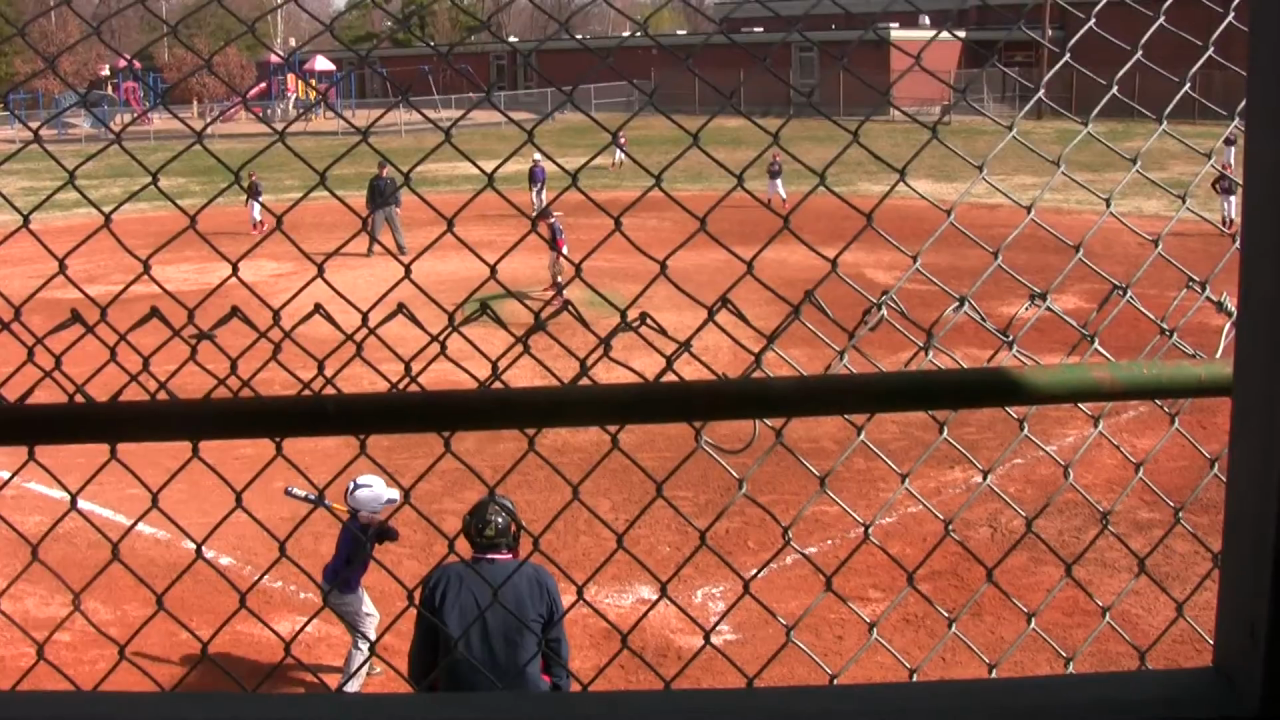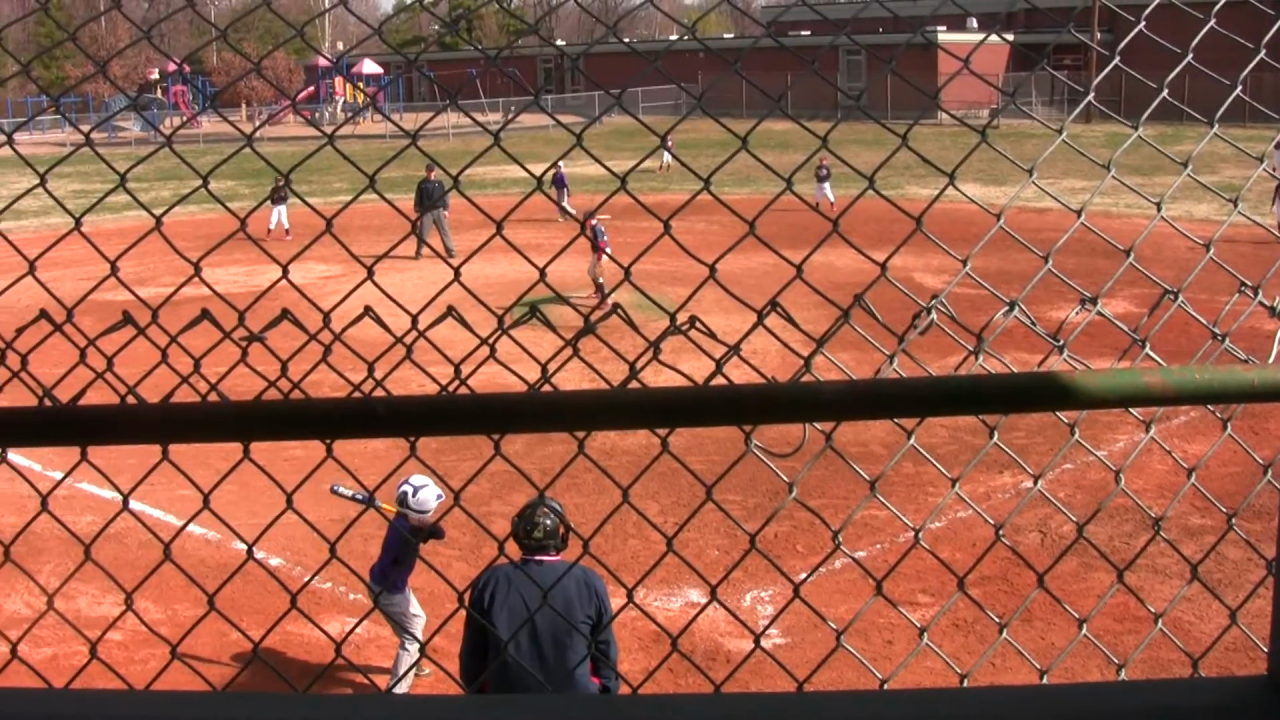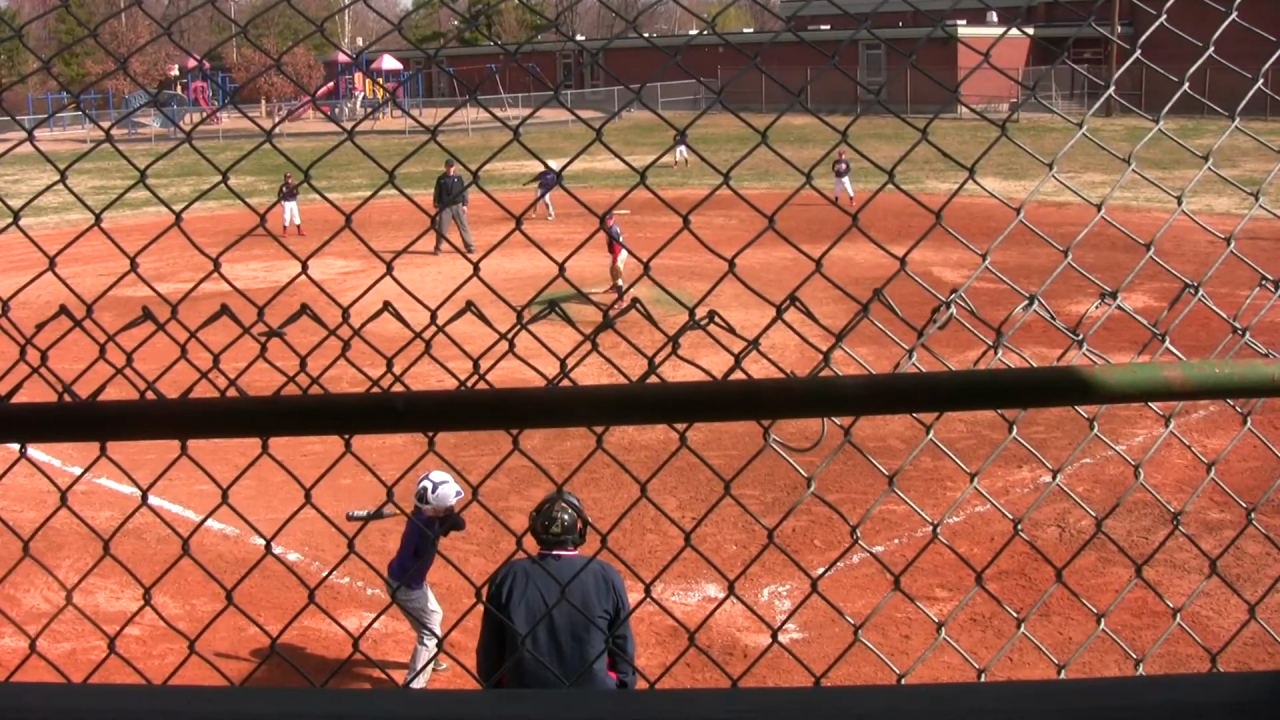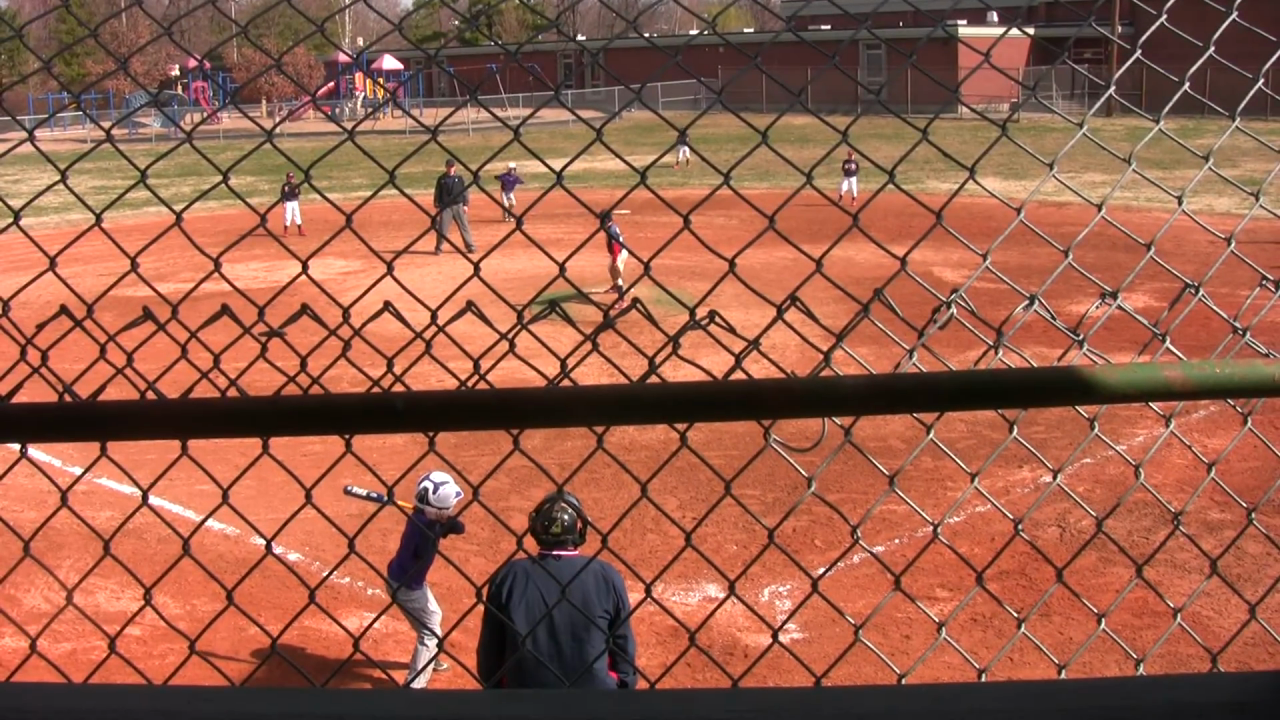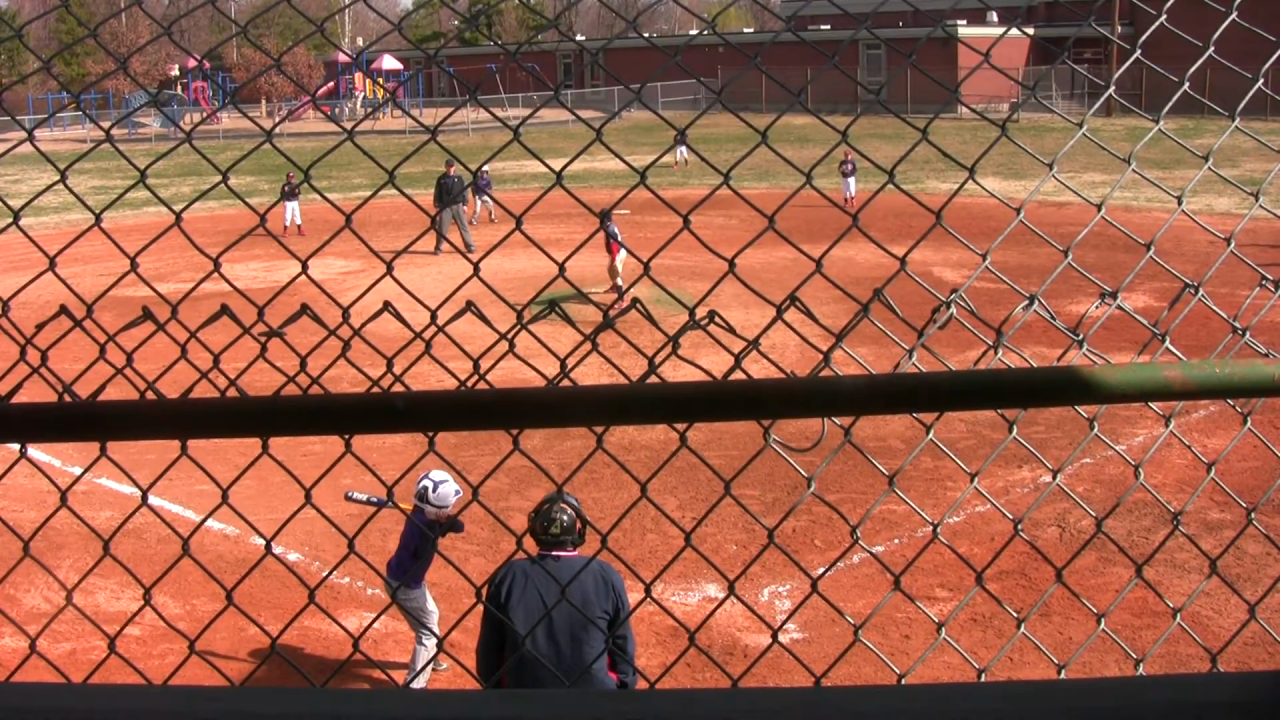
dt=0.7s
person 1, frame 1
left shoulder: (365, 522)
right shoulder: (355, 529)
left elbow: (393, 535)
left wrist: (380, 524)
right wrist: (369, 527)
left hip: (349, 583)
right hip: (340, 588)
left knee: (371, 619)
right knee: (365, 634)
left ankle: (360, 662)
right ankle: (348, 689)
person 1, frame 2
left shoulder: (409, 521)
right shoulder: (403, 528)
left elbow: (440, 534)
left wrist: (428, 525)
right wrist: (418, 527)
left hip: (395, 583)
right hip: (388, 588)
left knee: (418, 620)
right knee: (412, 636)
left ankle: (411, 663)
right ankle: (396, 690)
person 1, frame 3
left shoulder: (431, 516)
right shoulder: (422, 522)
left elbow: (460, 524)
left wrist: (446, 513)
right wrist: (435, 516)
left hip: (413, 579)
right hip: (406, 584)
left knee: (435, 615)
right knee: (430, 631)
left ankle: (428, 658)
right ankle: (414, 685)
person 1, frame 4
left shoulder: (428, 517)
right shoulder: (422, 523)
left elbow: (459, 528)
left wrist: (446, 520)
right wrist: (438, 522)
left hip: (411, 579)
right hip: (406, 584)
left knee: (434, 616)
right knee: (431, 632)
left ankle: (429, 658)
right ankle: (415, 684)
person 1, frame 5
left shoulder: (427, 516)
right shoulder: (422, 523)
left elbow: (459, 527)
left wrist: (445, 519)
right wrist: (439, 522)
left hip: (410, 579)
right hip: (405, 583)
left knee: (431, 616)
right knee: (429, 631)
left ankle: (428, 658)
right ankle: (415, 684)
person 2, frame 1
left shoulder: (441, 580)
right shoulder: (540, 580)
left elbow: (422, 655)
right elbow: (556, 652)
left wrist: (425, 690)
right wrist: (560, 689)
person 2, frame 2
left shoulder: (490, 582)
right shoulder: (588, 582)
left elbow: (472, 656)
right elbow: (606, 653)
left wrist: (476, 694)
right wrist: (608, 691)
person 2, frame 3
left shoulder: (508, 576)
right shoulder: (606, 577)
left elbow: (489, 650)
right elbow: (622, 648)
left wrist: (493, 687)
right wrist: (625, 685)
person 2, frame 4
left shoulder: (508, 576)
right shoulder: (606, 577)
left elbow: (489, 650)
right elbow: (623, 647)
left wrist: (493, 688)
right wrist: (625, 685)
left hip: (526, 688)
right hip: (593, 686)
person 2, frame 5
left shoulder: (507, 577)
right shoulder: (606, 577)
left elbow: (489, 650)
right elbow: (623, 647)
left wrist: (493, 689)
right wrist: (625, 686)
right hip: (592, 690)
